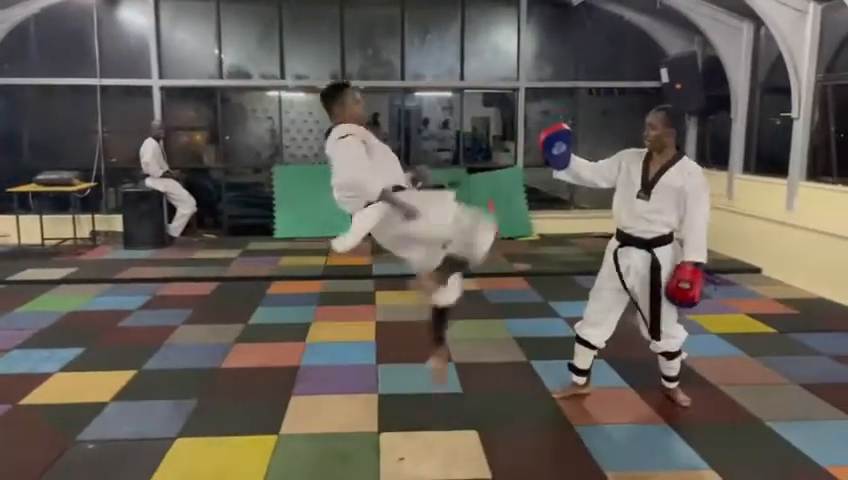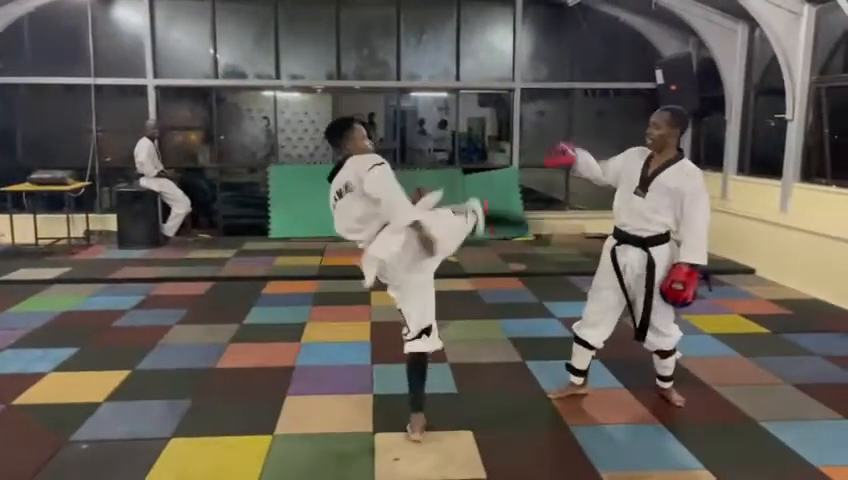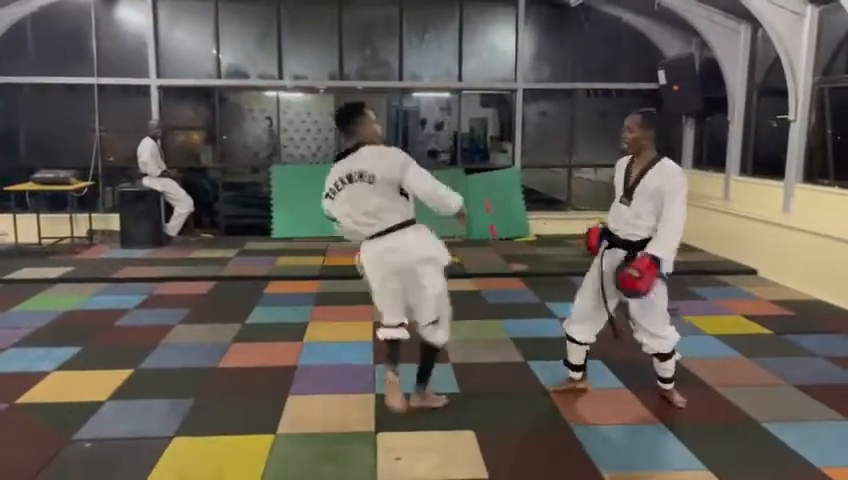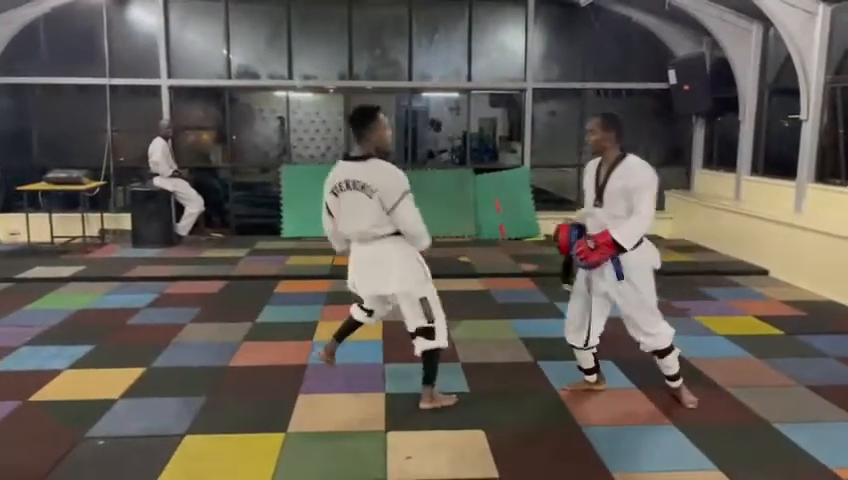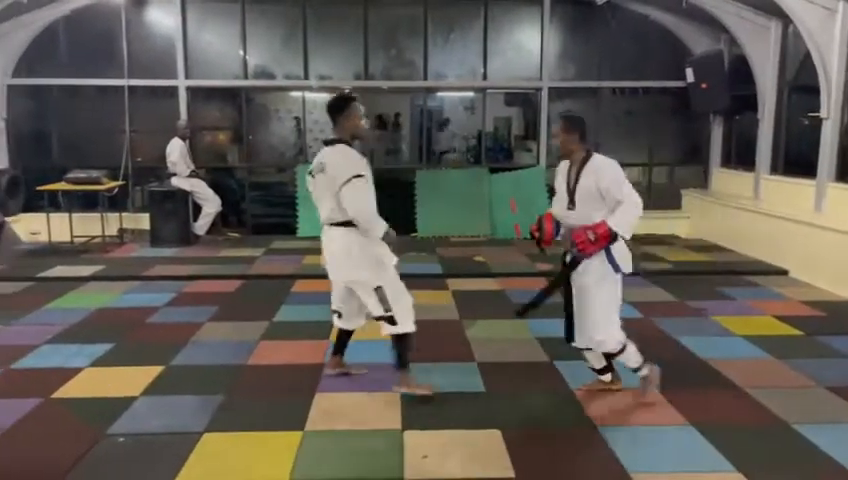
dt=0.2s
person 1, frame 1
left shoulder: (345, 141)
right shoulder: (346, 135)
right elbow: (352, 170)
left wrist: (406, 182)
right wrist: (395, 194)
left hip: (394, 213)
right hip: (395, 211)
right knee: (474, 228)
left ankle: (438, 349)
right ankle: (436, 272)
person 1, frame 2
left shoulder: (335, 194)
right shoulder: (368, 164)
left elbow: (353, 232)
right elbow: (386, 192)
right wrist: (417, 225)
left hip: (388, 262)
right hip: (407, 235)
left knee: (419, 334)
right knee: (470, 213)
left ankle: (416, 417)
person 1, frame 3
left shoulder: (333, 178)
right shoulder: (389, 157)
left elbow: (344, 224)
right elbow: (428, 188)
right wrist: (457, 205)
left hip: (375, 253)
right hip: (411, 243)
left knee: (393, 321)
right knee: (434, 320)
left ankle: (392, 372)
right ankle: (423, 391)
person 1, frame 4
left shoulder: (337, 175)
right shoulder: (389, 175)
left elbow: (331, 228)
right elbow: (411, 225)
left wrist: (350, 248)
right wrist: (423, 244)
left hip: (363, 257)
right hip: (396, 255)
left knee: (369, 302)
right knee: (428, 323)
left ankle: (332, 346)
right ankle: (429, 393)
person 1, frame 5
left shoulder: (321, 158)
right shoulder: (349, 159)
right elbow: (360, 210)
right wrist: (384, 233)
left hip: (337, 240)
right hip: (357, 243)
left knee: (351, 305)
right knee: (397, 307)
left ankle: (335, 360)
right ankle: (404, 378)
person 2, frame 1
left shoulder: (689, 173)
right shoulder: (629, 159)
left elbow: (695, 222)
right elbow: (592, 174)
left wrist: (692, 266)
right wrist: (563, 159)
left hip: (657, 257)
right hip: (621, 252)
left knee: (664, 326)
right knee: (596, 315)
left ankle: (671, 385)
right ankle: (580, 381)
person 2, frame 2
left shoulder: (689, 174)
right shoulder: (635, 156)
left elbow: (695, 224)
right elbow: (604, 172)
left wrist: (689, 267)
right wrist: (576, 157)
left hip: (653, 256)
right hip: (618, 249)
left knee: (659, 324)
right knee: (595, 316)
left ankle: (665, 385)
right ankle: (578, 382)
person 2, frame 3
left shoulder: (670, 174)
right shoulder: (624, 165)
left elbow: (671, 224)
left wrist: (651, 260)
right wrist: (604, 231)
left hip: (641, 258)
right hip: (611, 252)
left knee: (655, 326)
right knee: (582, 314)
left ankle: (667, 386)
right ankle: (577, 376)
person 2, frame 4
left shoulder: (638, 170)
right shoulder: (592, 167)
left elbow: (643, 215)
left wrist: (607, 241)
right wrist: (576, 230)
left hip: (625, 260)
right hip: (595, 257)
left knee: (648, 322)
right knee: (578, 322)
left ankle: (677, 384)
right ankle: (592, 377)
person 2, frame 5
left shoulder: (604, 168)
right shoulder: (564, 168)
left elbow: (631, 204)
left wrist: (605, 232)
right wrist: (551, 221)
left hip: (602, 257)
right hip: (578, 254)
left knee: (602, 328)
right knee: (581, 325)
left ankle: (646, 371)
right ankle: (607, 377)
person 3, frame 1
left shoulder: (157, 144)
right shoulder: (150, 145)
right elbow: (152, 170)
left wrist: (170, 174)
right wrist: (169, 175)
left hip: (162, 179)
right hip: (156, 180)
left knee: (188, 203)
right knee: (188, 203)
left ankle: (172, 231)
right ankle: (172, 233)
person 3, frame 2
left shoulder: (151, 144)
right shoulder: (145, 145)
right elbow: (147, 169)
left wrist: (165, 173)
right wrist: (164, 175)
left hip: (157, 179)
right hip: (152, 180)
left knee: (183, 202)
right knee: (183, 203)
left ankle: (166, 231)
right ankle: (166, 233)
person 3, frame 3
left shoulder: (154, 143)
right shoulder: (148, 144)
right elbow: (150, 169)
left wrist: (167, 173)
right wrist: (167, 175)
left hip: (160, 178)
right hip: (154, 179)
left knee: (185, 202)
right knee: (185, 203)
left ankle: (169, 231)
right ankle: (169, 232)
person 3, frame 4
left shoulder: (165, 143)
right shoulder: (159, 144)
right elbow: (161, 169)
left wrist: (178, 173)
right wrist: (178, 175)
left hip: (170, 178)
right hip: (165, 179)
left knee: (196, 202)
right knee: (196, 203)
left ankle: (180, 230)
right ankle: (180, 232)
person 3, frame 5
left shoulder: (183, 143)
right shoulder: (177, 145)
right elbow: (178, 168)
left wrist: (195, 173)
right wrist: (195, 175)
left hip: (187, 178)
right hip: (182, 179)
left knee: (213, 201)
right knee: (213, 202)
left ankle: (197, 230)
right ankle: (197, 232)
